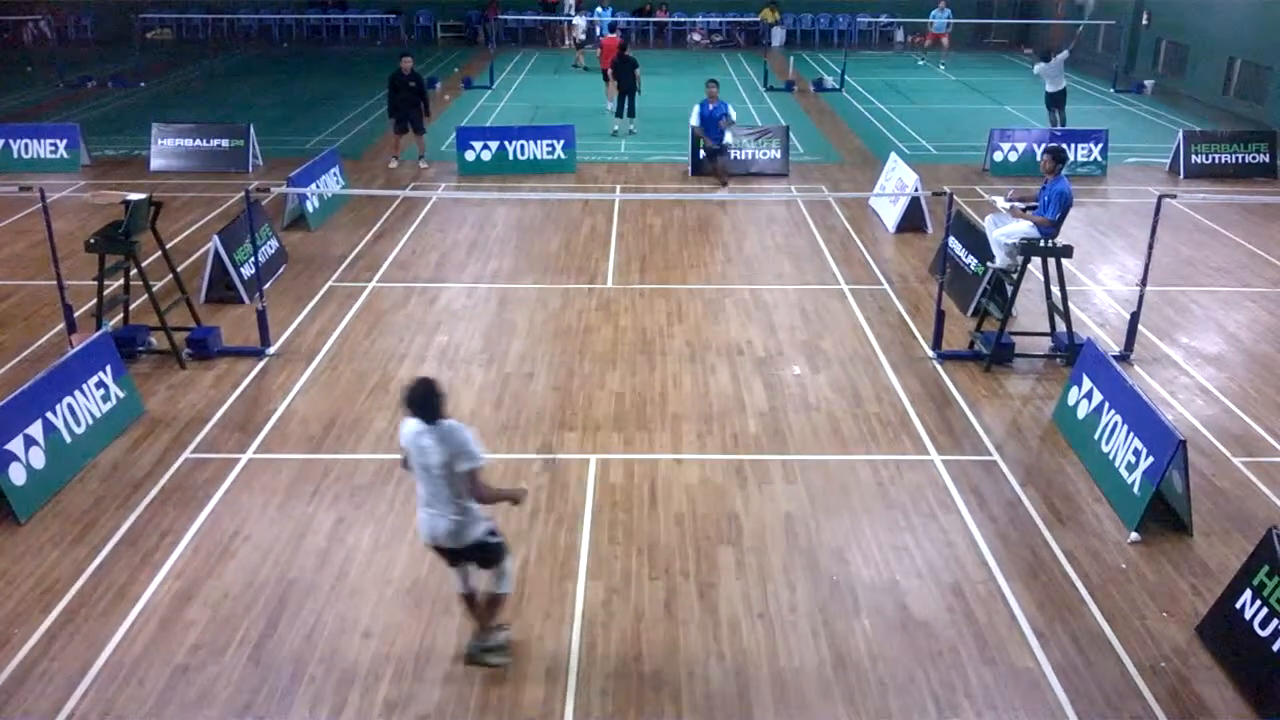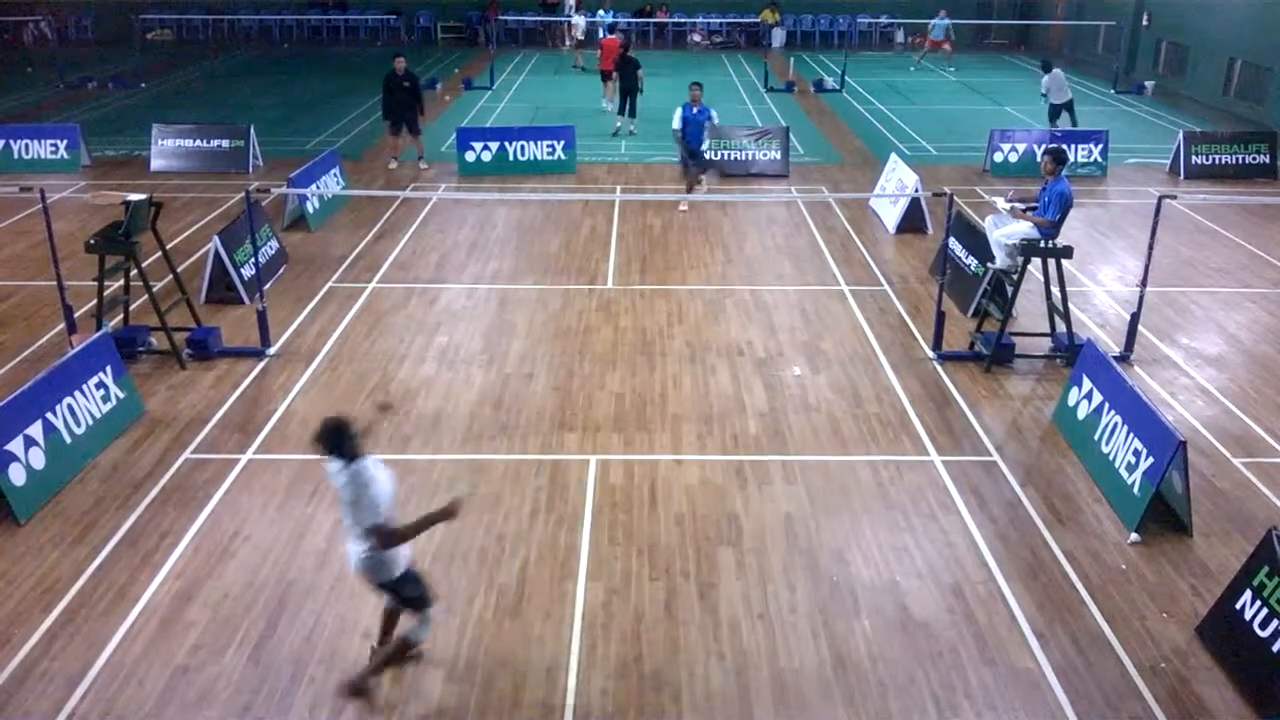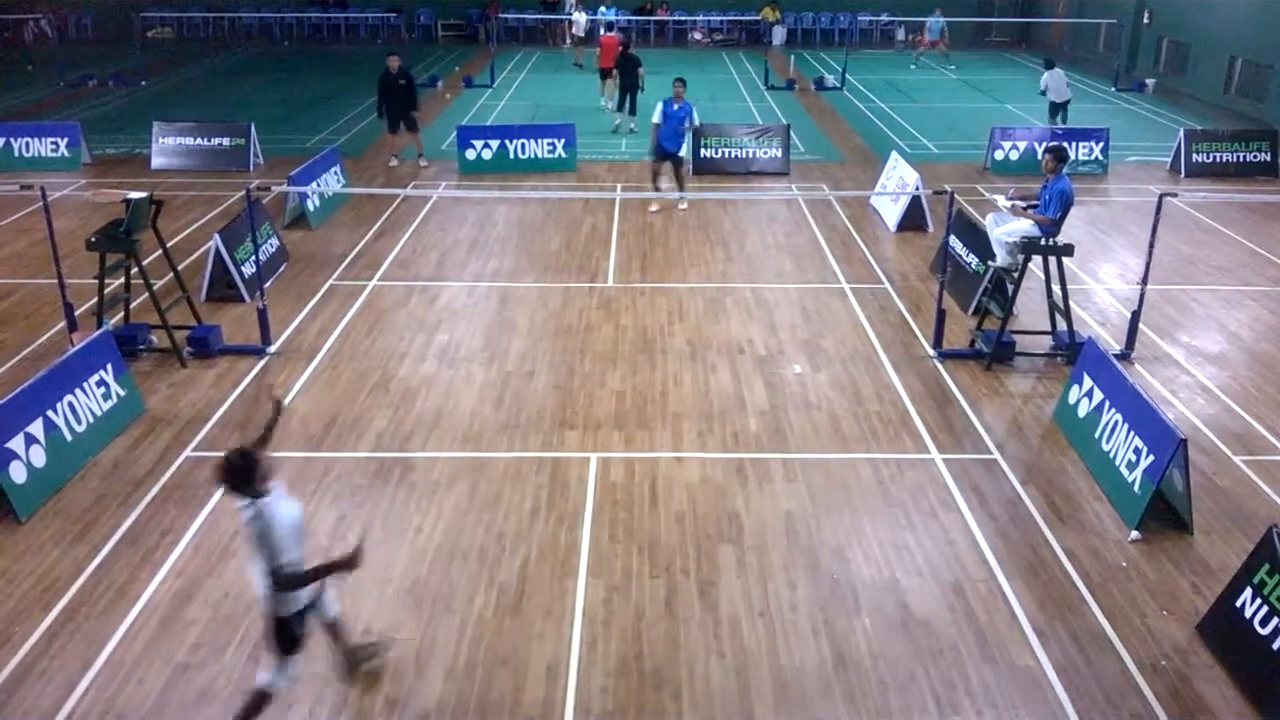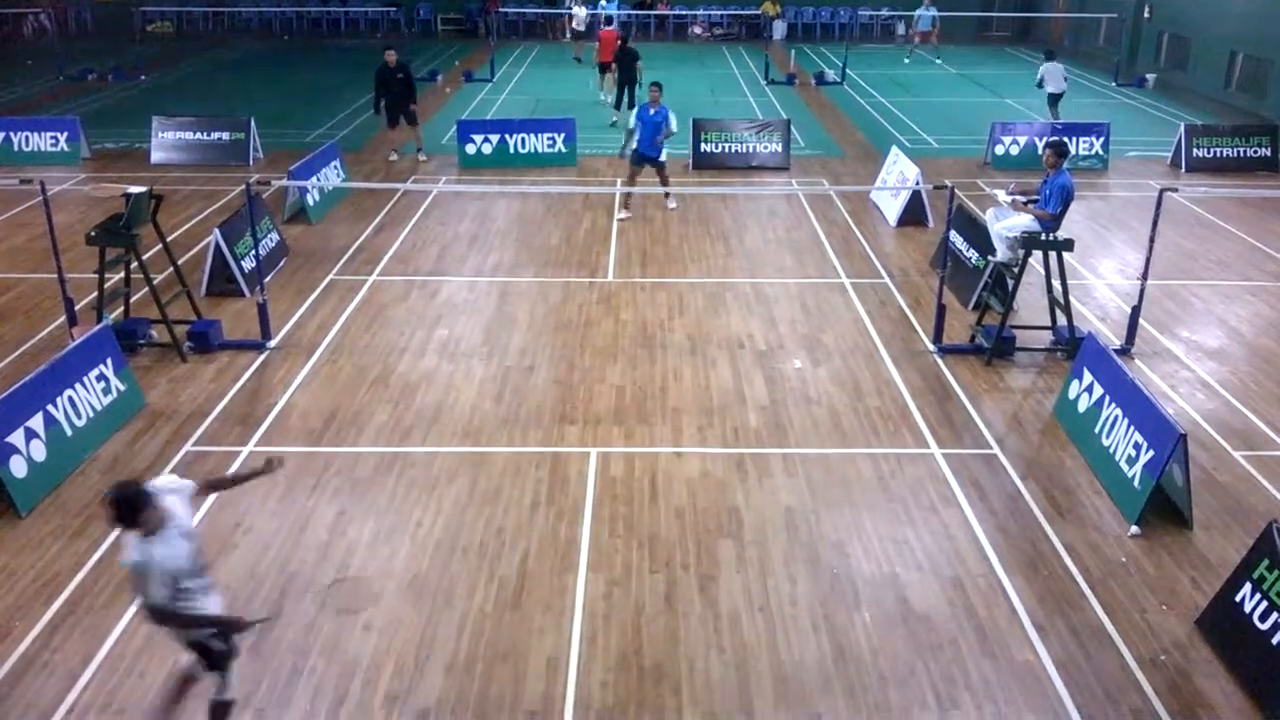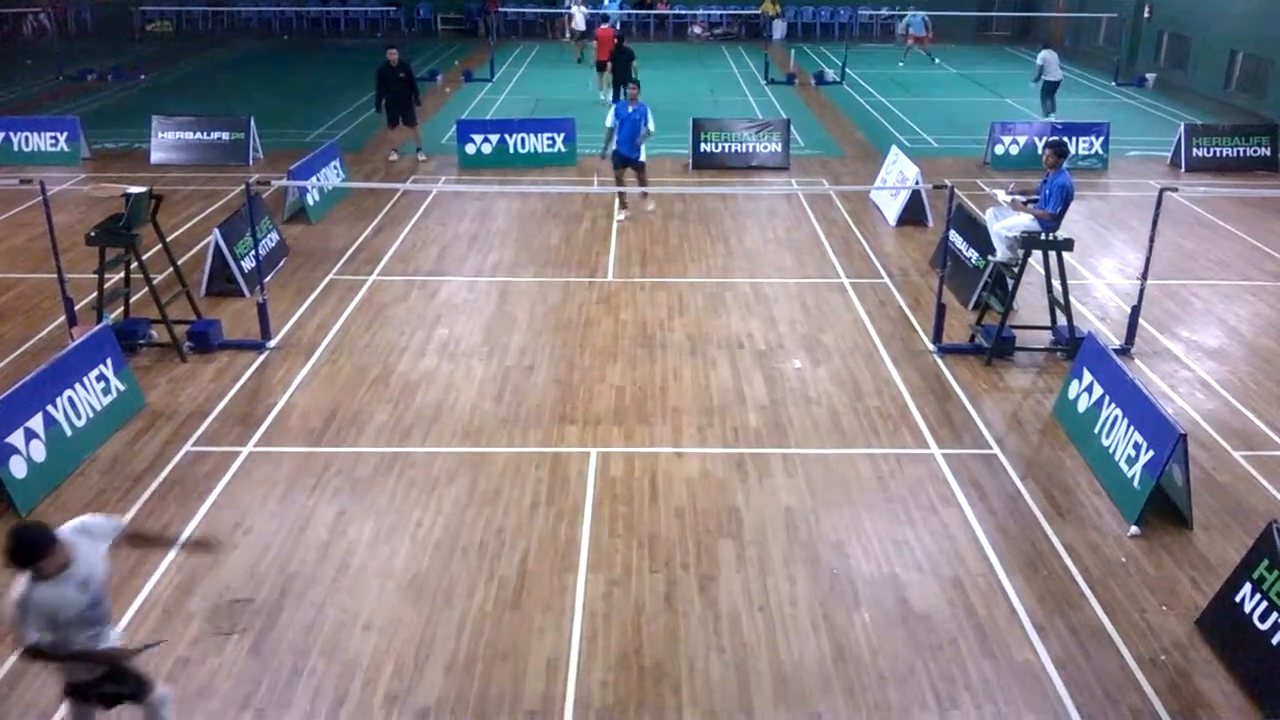
dt=0.2s
person 1, frame 1
left shoulder: (409, 429)
right shoulder: (459, 435)
right elbow: (479, 493)
right wrist: (511, 495)
left hip: (431, 527)
right hip: (466, 526)
left knee: (463, 574)
right knee: (502, 572)
left ankle: (484, 633)
right ankle: (481, 643)
person 1, frame 2
left shoulder: (336, 462)
right shoulder: (367, 483)
right elbow: (385, 537)
right wrist: (435, 517)
left hip: (364, 554)
right hip: (383, 562)
left knee: (400, 596)
right knee: (426, 616)
left ankle: (381, 650)
right ankle: (362, 679)
person 1, frame 3
left shoulder: (244, 490)
right shoulder: (272, 522)
left elbow: (251, 456)
right elbow: (284, 580)
left wrist: (272, 422)
right wrist: (338, 566)
right hip: (288, 597)
left knee: (326, 599)
right knee: (284, 667)
left ankle: (351, 656)
person 1, frame 4
left shoulder: (164, 488)
right shoulder: (144, 558)
left elbow: (205, 486)
right elbow: (157, 613)
left wrist: (255, 472)
right wrist: (222, 622)
left hip: (202, 601)
right hip: (197, 620)
left knee: (206, 665)
right knee: (225, 680)
person 1, frame 5
left shoulder: (84, 528)
right shoulder: (28, 598)
left elbow: (131, 536)
right elbow: (30, 650)
left wrist: (183, 544)
right wrist: (95, 657)
left hip: (102, 644)
right hip: (89, 668)
right knee: (158, 699)
